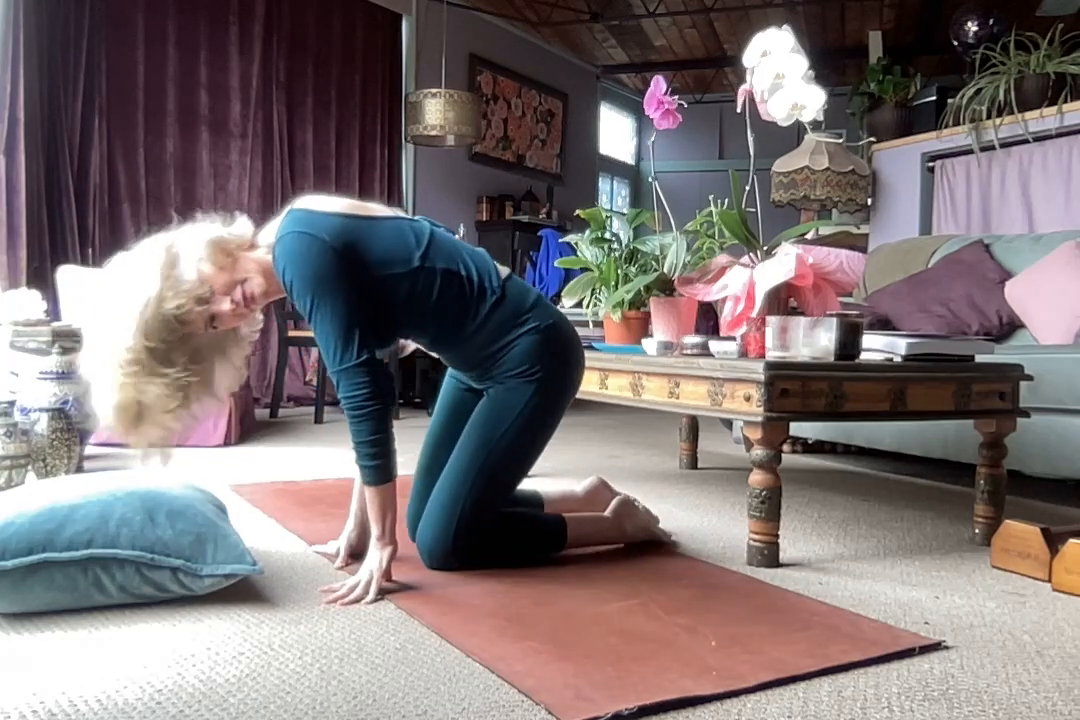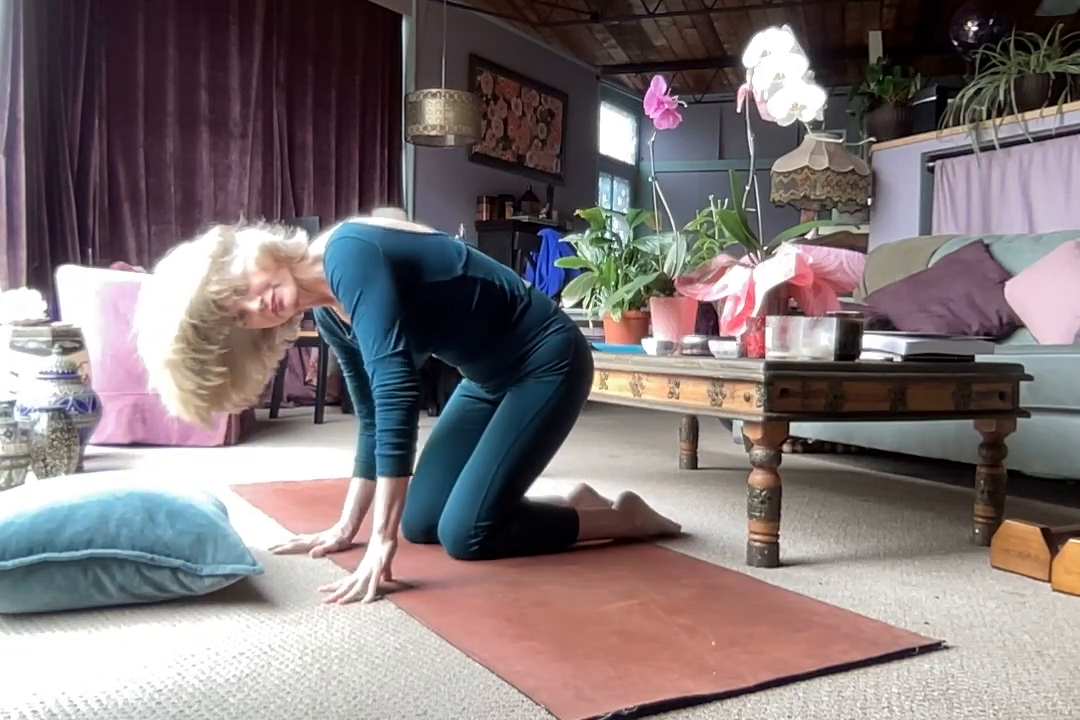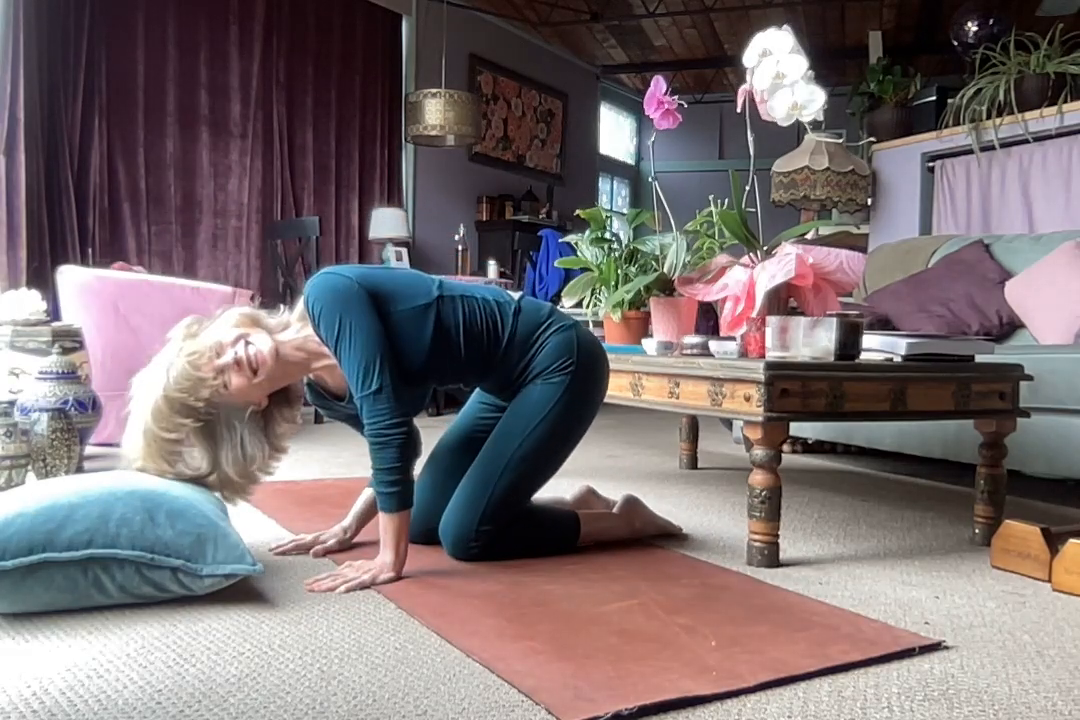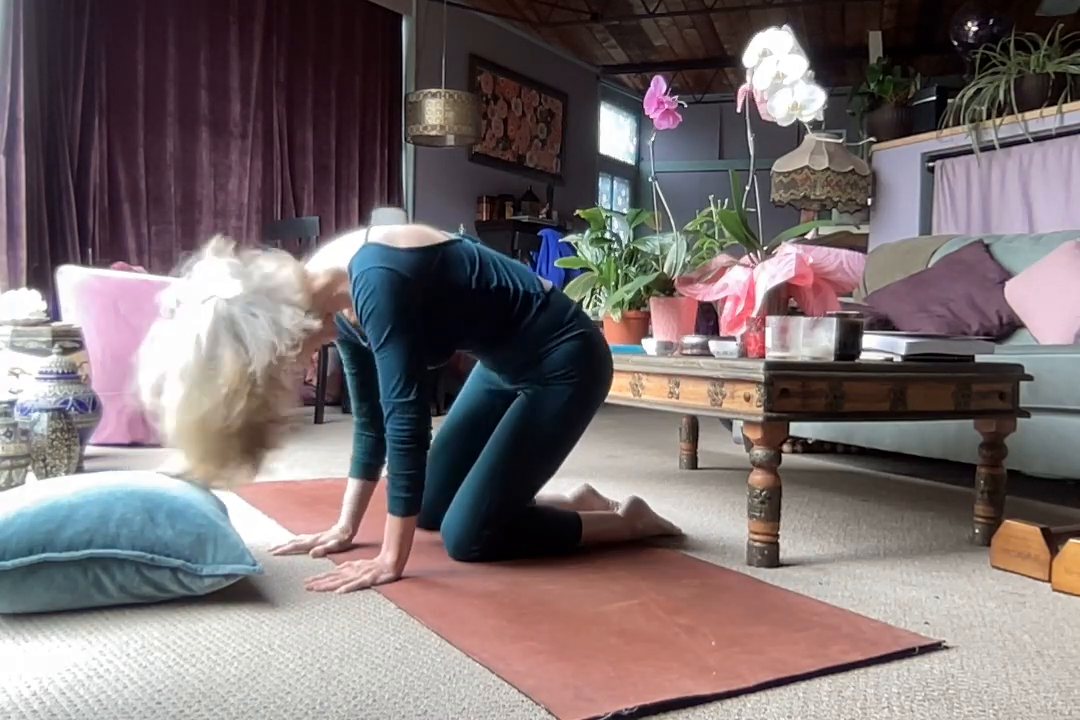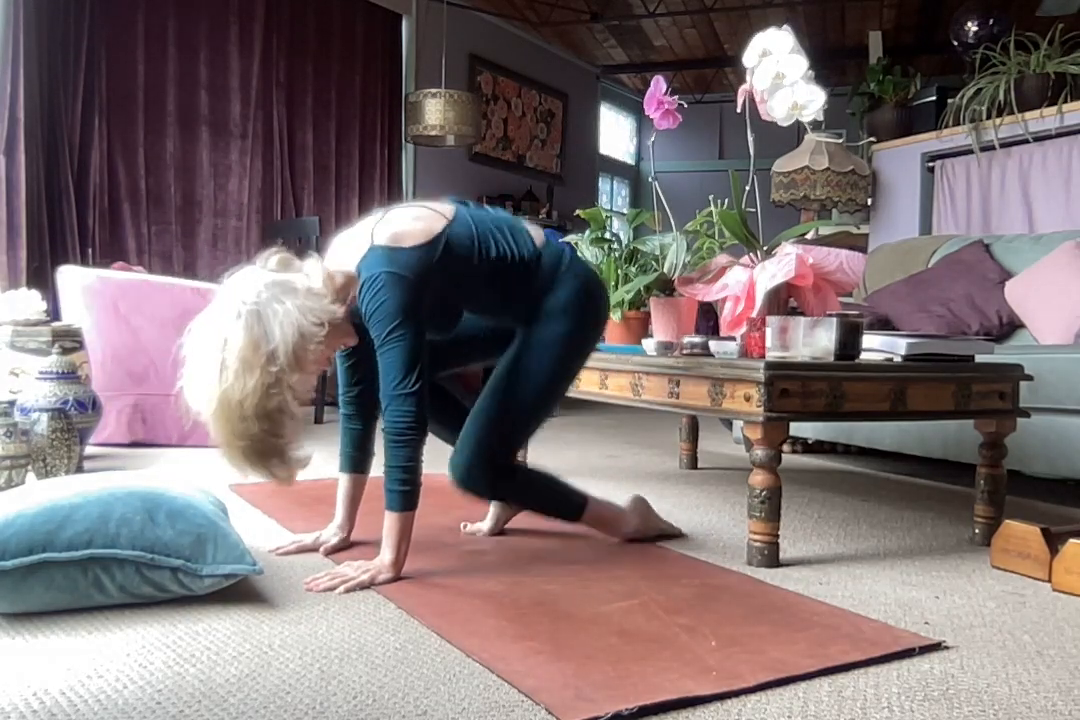
dt=1s
person 1, frame 1
left shoulder: (299, 248)
right shoulder: (297, 269)
left elbow: (363, 392)
right elbow: (369, 394)
left wrist: (380, 543)
right wrist: (362, 523)
left hip: (530, 354)
right hip: (480, 360)
left knee: (446, 543)
right knee: (429, 516)
left ankle: (617, 522)
right ankle: (587, 497)
person 1, frame 2
left shoulder: (349, 254)
right shoulder: (329, 316)
left elbow: (397, 392)
right elbow: (374, 417)
left wrist: (381, 540)
right wrist: (346, 526)
left hip: (546, 362)
right hip: (489, 378)
left knee: (465, 535)
right knee: (419, 523)
left ankle: (624, 517)
right ankle: (575, 503)
person 1, frame 3
left shoulder: (327, 296)
right shoulder: (321, 390)
left elbow: (388, 426)
right elbow: (397, 443)
left wrist: (390, 560)
right wrist: (347, 527)
left hip: (557, 361)
right hip: (508, 382)
left knee: (467, 536)
right knee: (424, 522)
left ankle: (625, 520)
right ankle: (578, 505)
person 1, frame 4
left shoulder: (375, 278)
right shoulder: (340, 304)
left elbow: (407, 418)
right elbow: (373, 421)
left wrist: (390, 560)
right wrist: (343, 529)
left hip: (563, 362)
right hip: (507, 363)
left knee: (469, 537)
right knee: (431, 508)
left ankle: (627, 522)
right ankle: (576, 503)
person 1, frame 5
left shoulder: (383, 280)
right shoulder: (340, 282)
left elbow: (402, 417)
right elbow: (358, 403)
left wrist: (389, 561)
right wrist: (340, 526)
left hip: (563, 301)
left knee: (473, 467)
right knee: (400, 376)
left ankle: (628, 519)
right ankle: (515, 480)
